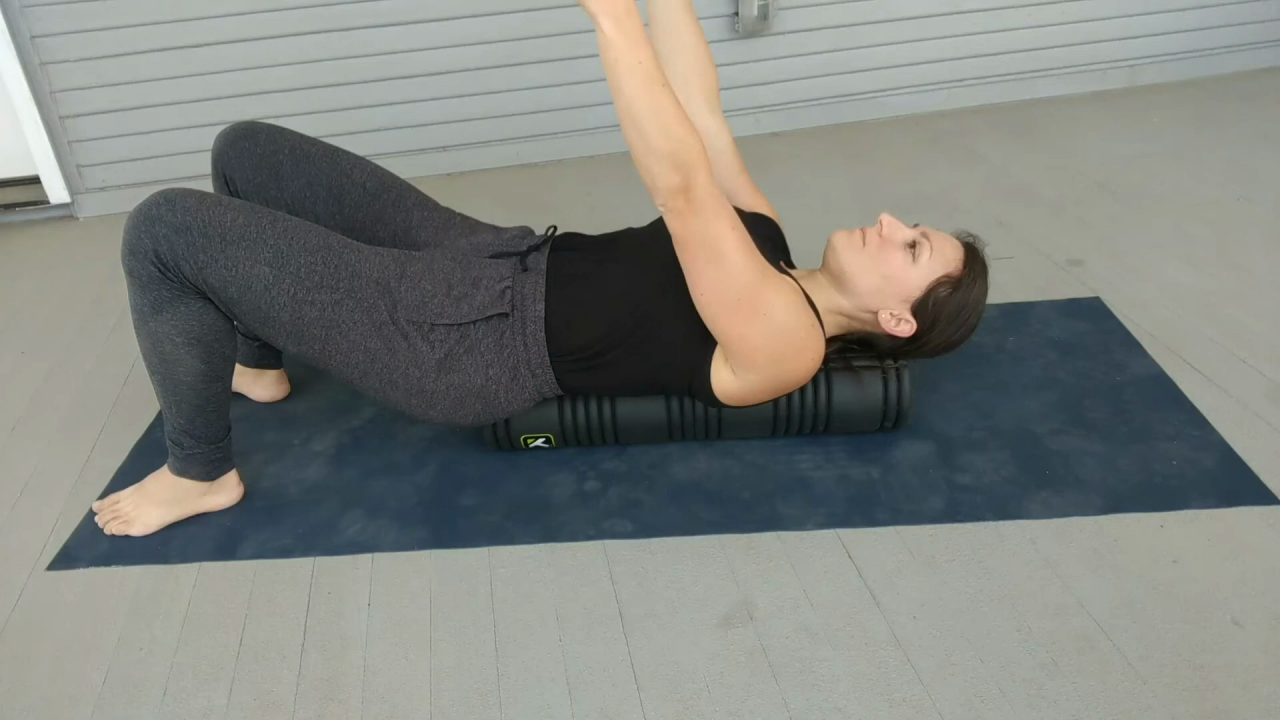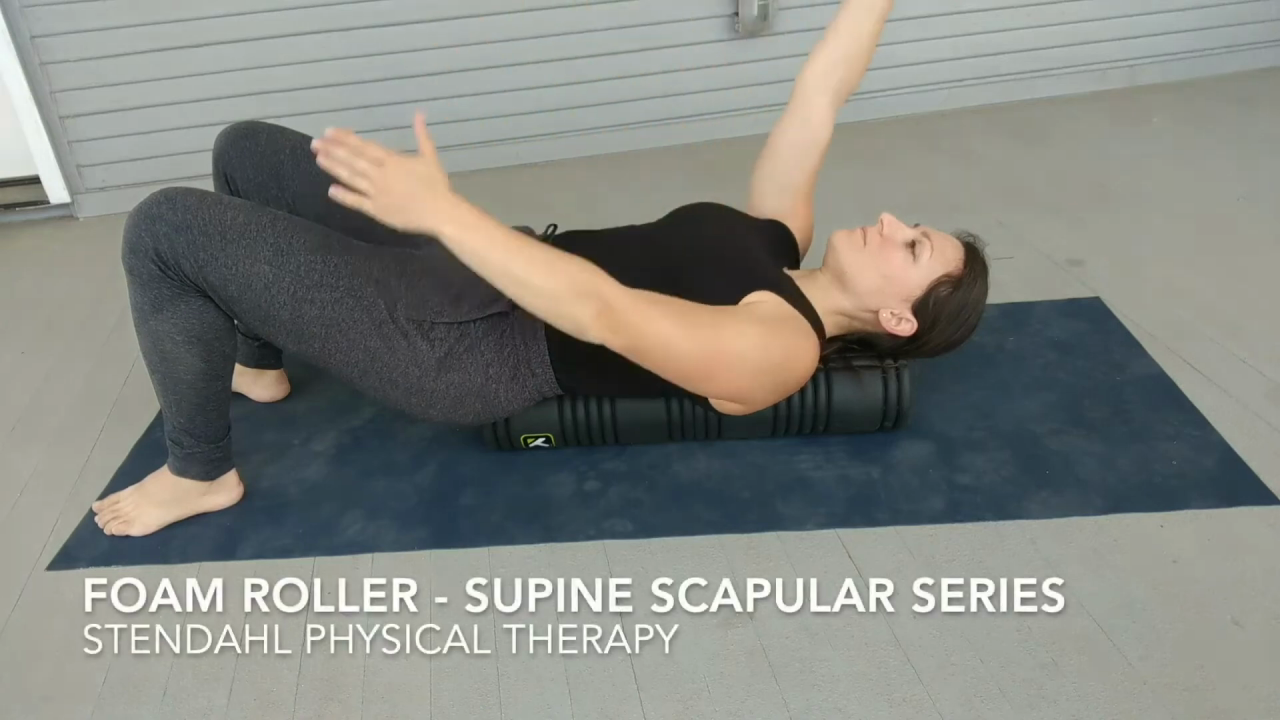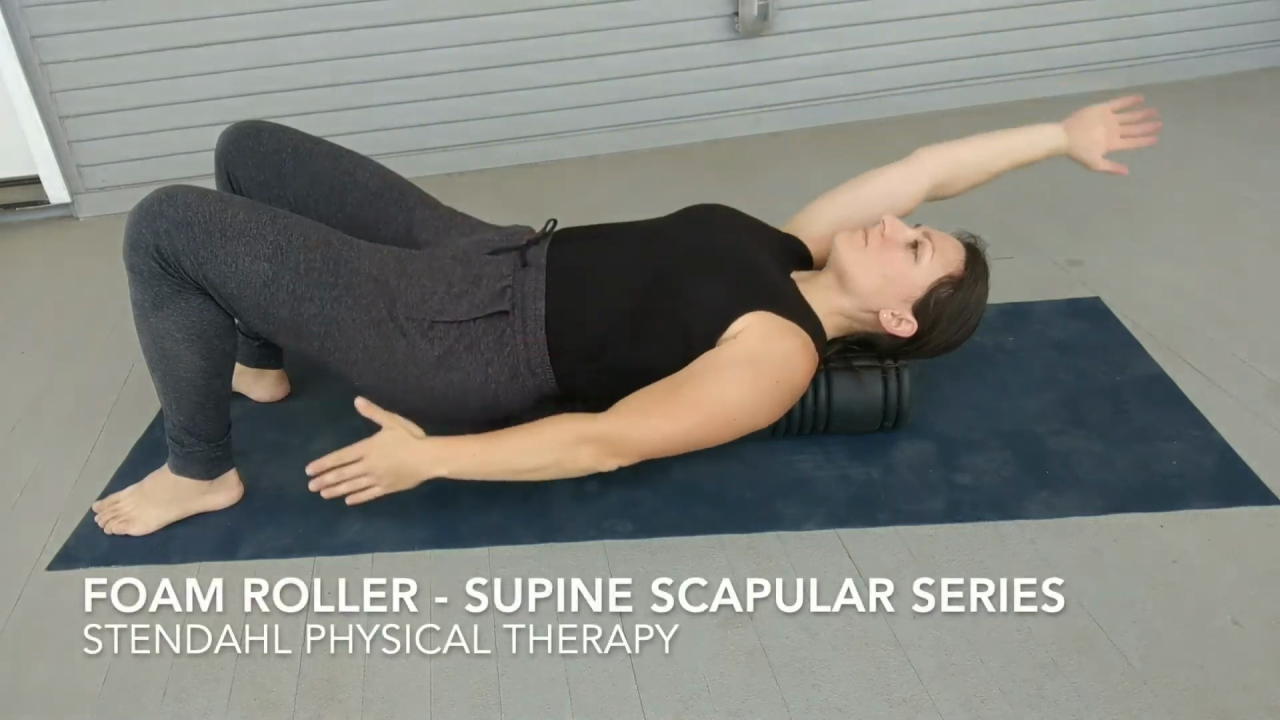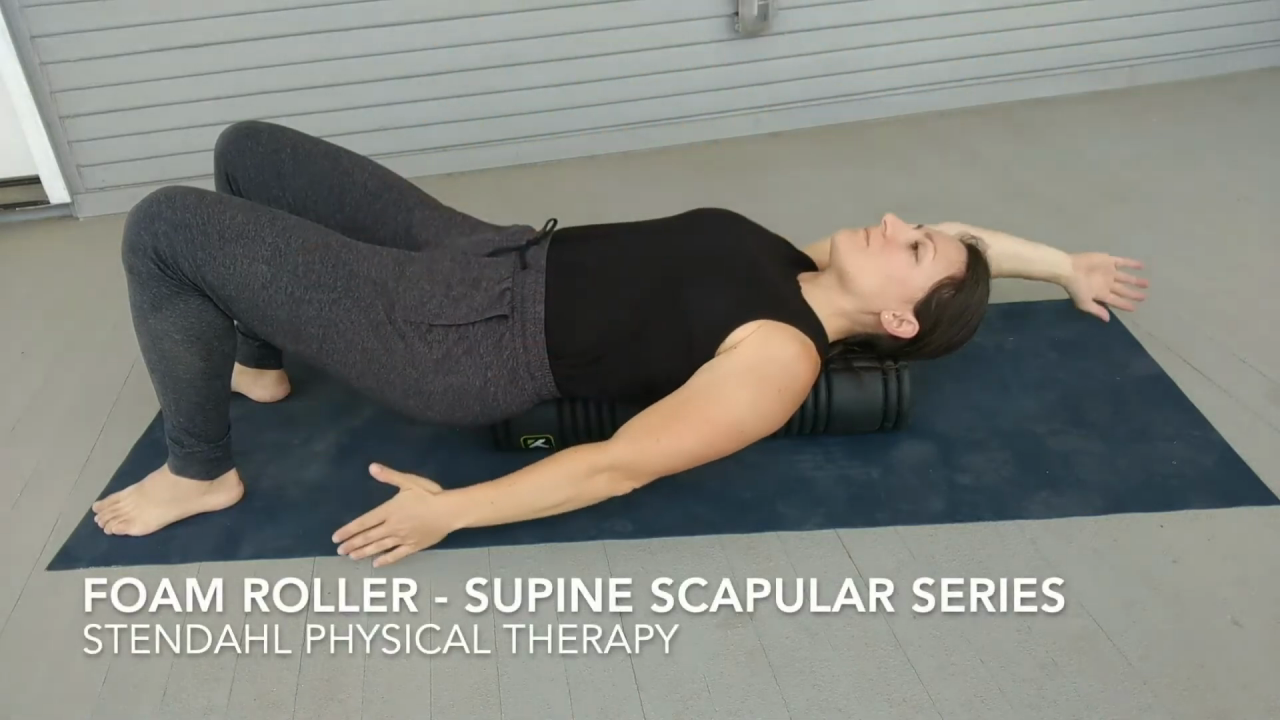
dt=0.4s
person 1, frame 1
left shoulder: (785, 339)
right shoulder: (762, 235)
left elbow: (680, 186)
right elbow: (700, 119)
left hip: (468, 343)
right hip: (493, 263)
left knee: (162, 229)
right knee: (243, 149)
left ankle: (199, 475)
right ankle: (254, 361)
person 1, frame 2
left shoulder: (781, 346)
right shoulder: (782, 241)
left elbow: (605, 314)
right elbow: (817, 99)
left wrist: (438, 210)
left hip: (466, 348)
right hip: (482, 276)
left knee: (162, 228)
right knee: (246, 150)
left ankle: (201, 474)
right ankle: (258, 362)
person 1, frame 3
left shoulder: (778, 358)
right shoulder: (799, 262)
left elbow: (609, 441)
right elbow: (917, 174)
left wrist: (430, 455)
right wrist: (1061, 137)
left hip: (470, 341)
right hip: (498, 259)
left knee: (165, 226)
right knee: (248, 151)
left ankle: (200, 473)
right ankle: (256, 358)
person 1, frame 4
left shoulder: (780, 361)
right shoulder: (805, 270)
left elbow: (619, 466)
right elbow: (959, 231)
left wrist: (449, 511)
left hip: (470, 345)
right hip: (498, 259)
left knee: (163, 228)
right knee: (247, 149)
left ankle: (199, 475)
right ankle: (253, 359)
